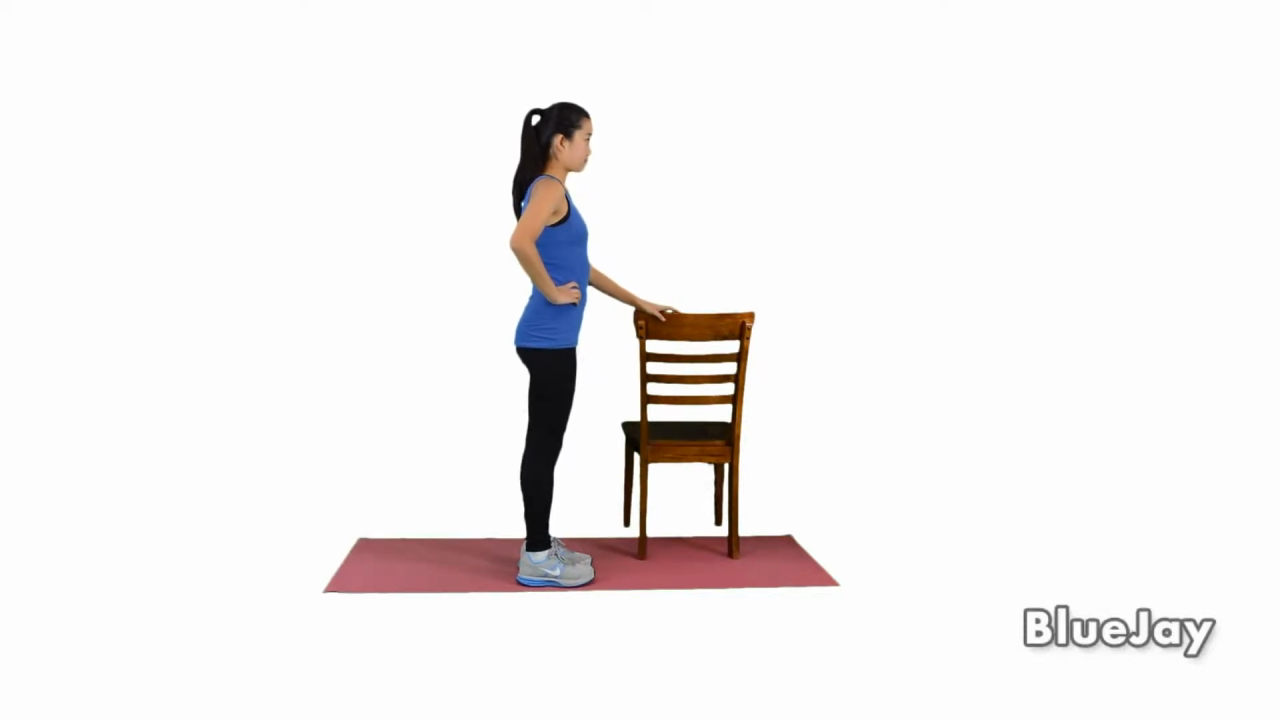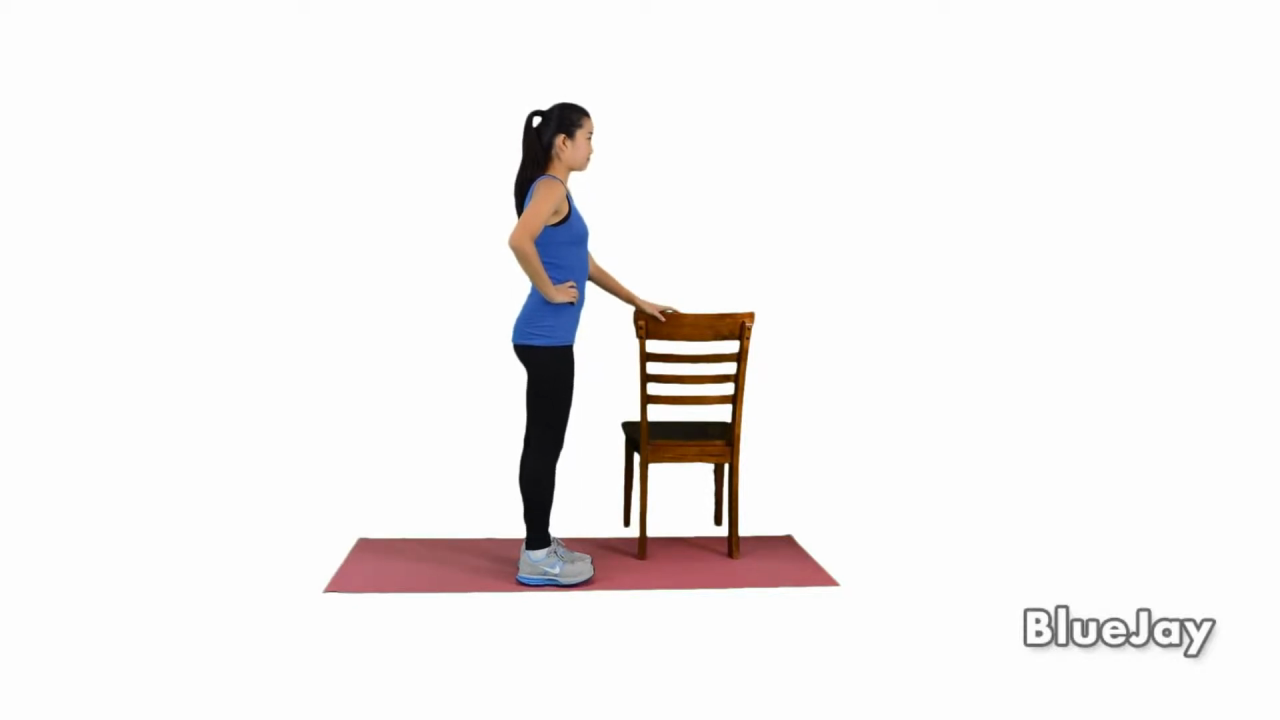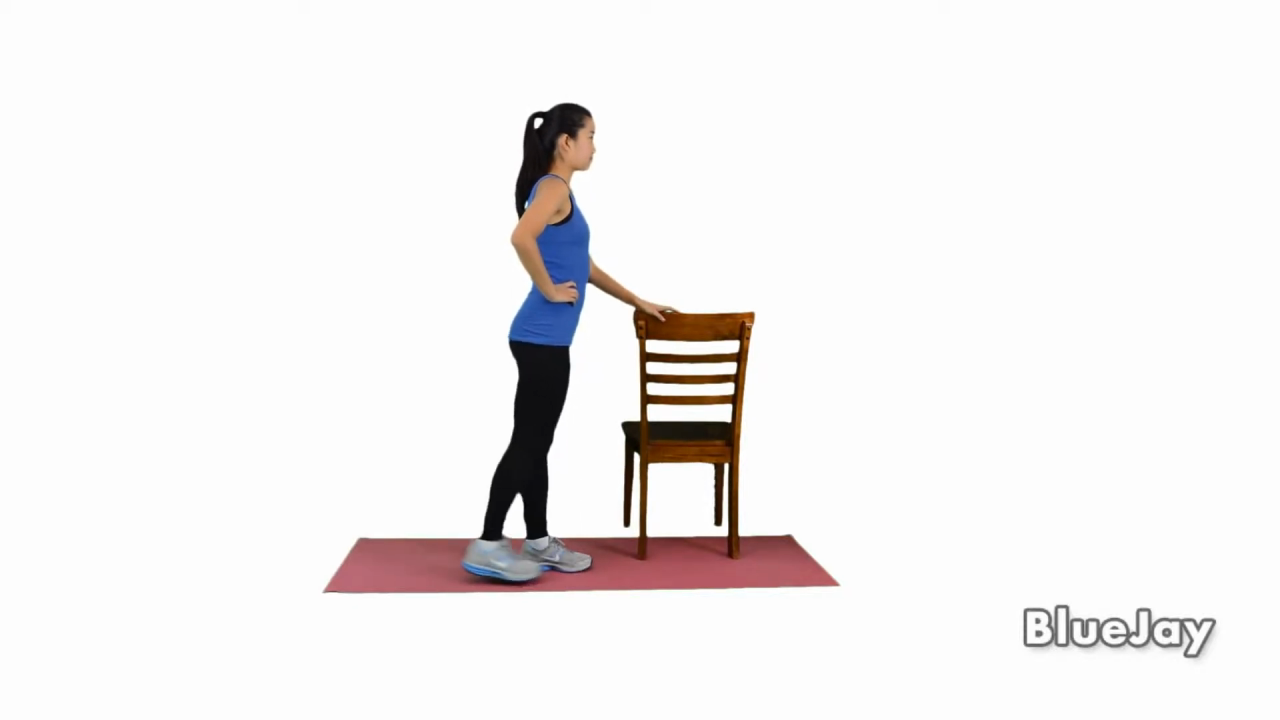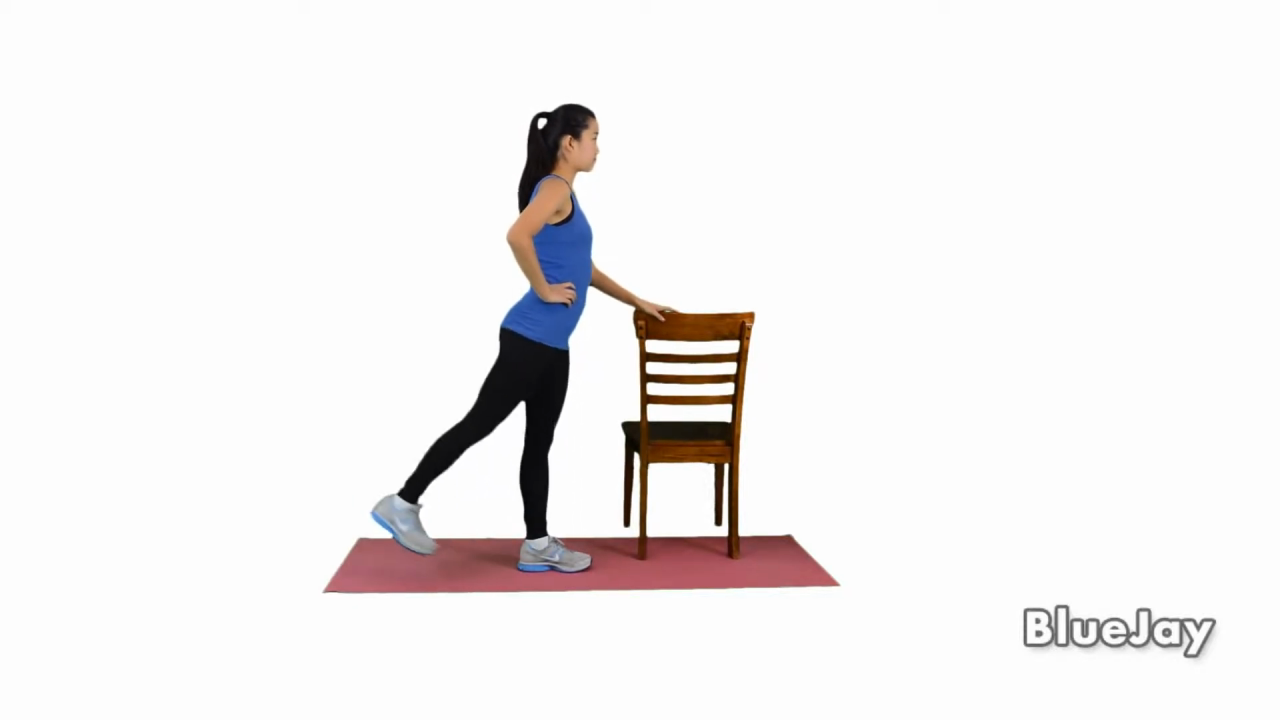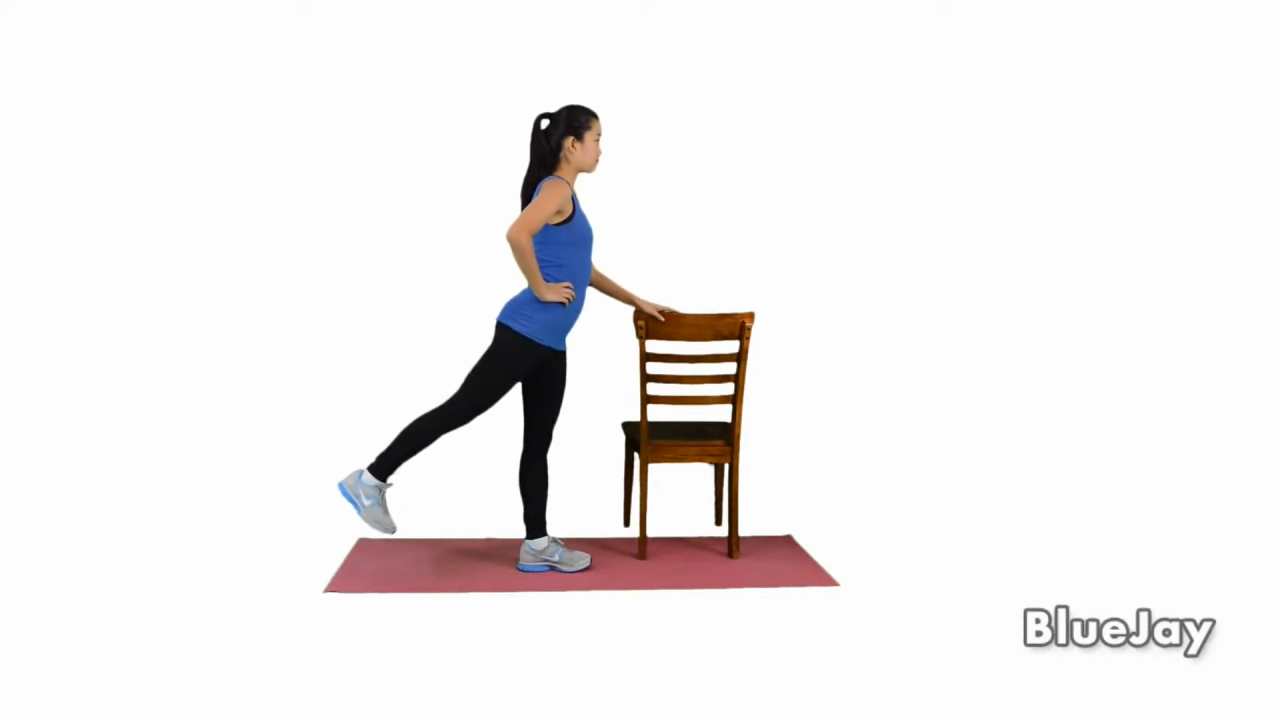
dt=0.4s
person 1, frame 1
left shoulder: (554, 190)
right shoulder: (548, 188)
left elbow: (582, 267)
right elbow: (521, 242)
left wrist: (639, 302)
right wrist: (551, 293)
left hip: (554, 337)
right hip: (549, 338)
left knee: (546, 443)
right knee: (544, 445)
left ankle: (541, 545)
right ankle: (537, 559)
person 1, frame 2
left shoulder: (556, 190)
right shoulder: (550, 187)
left elbow: (585, 264)
right elbow: (519, 240)
left wrist: (640, 302)
right wrist: (547, 290)
left hip: (551, 337)
right hip: (545, 337)
left knee: (544, 442)
right knee: (544, 443)
left ankle: (542, 543)
right ankle: (536, 556)
person 1, frame 3
left shoulder: (559, 190)
right shoulder: (553, 187)
left elbow: (584, 265)
right elbow: (522, 238)
left wrist: (639, 302)
right wrist: (548, 289)
left hip: (550, 338)
right hip: (541, 336)
left knee: (537, 443)
right knee: (528, 441)
left ankle: (538, 542)
right ankle: (488, 545)
person 1, frame 4
left shoulder: (565, 193)
right shoulder: (554, 188)
left elbow: (584, 267)
right elbow: (517, 236)
left wrist: (637, 302)
right wrist: (543, 289)
left hip: (552, 342)
right hip: (532, 335)
left knee: (539, 443)
right knee: (479, 422)
left ankle: (538, 544)
right ankle: (402, 503)
person 1, frame 5
left shoulder: (565, 193)
right shoulder: (556, 188)
left elbow: (582, 268)
right elbow: (517, 234)
left wrist: (636, 301)
right wrist: (540, 288)
left hip: (549, 342)
right hip: (527, 332)
left knee: (539, 443)
right knee: (459, 411)
left ankle: (537, 544)
right ankle: (371, 480)
